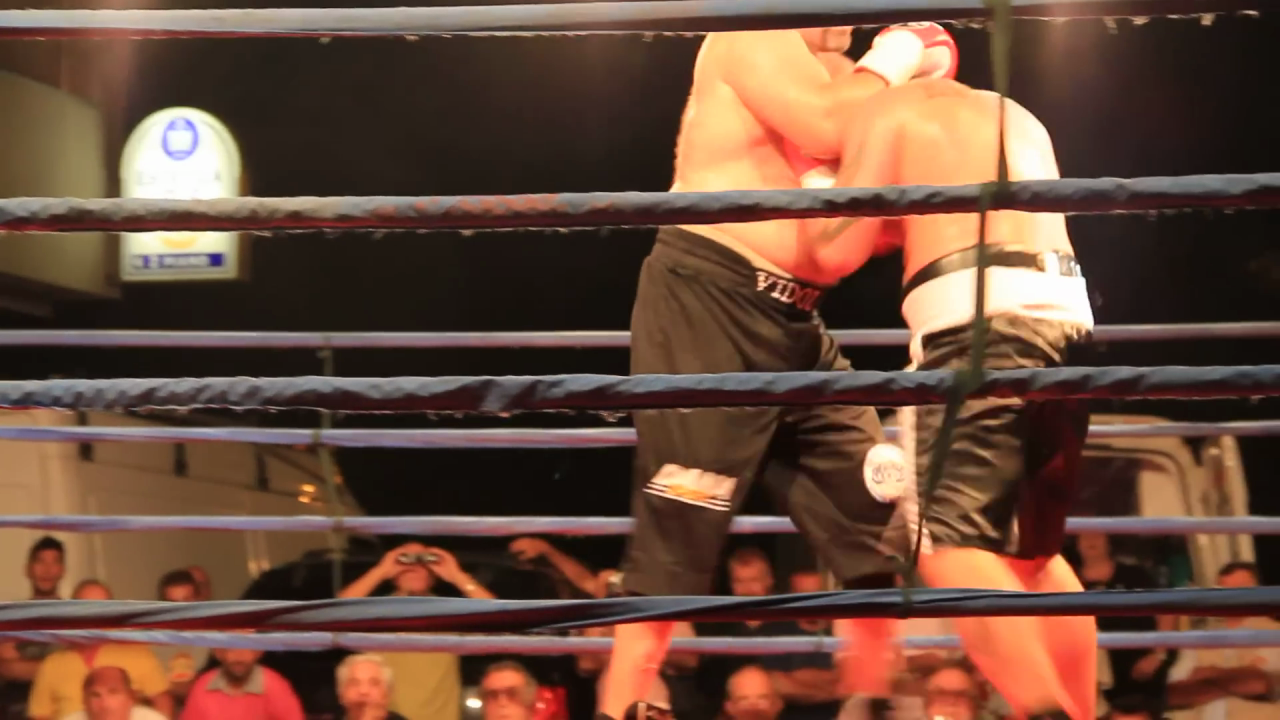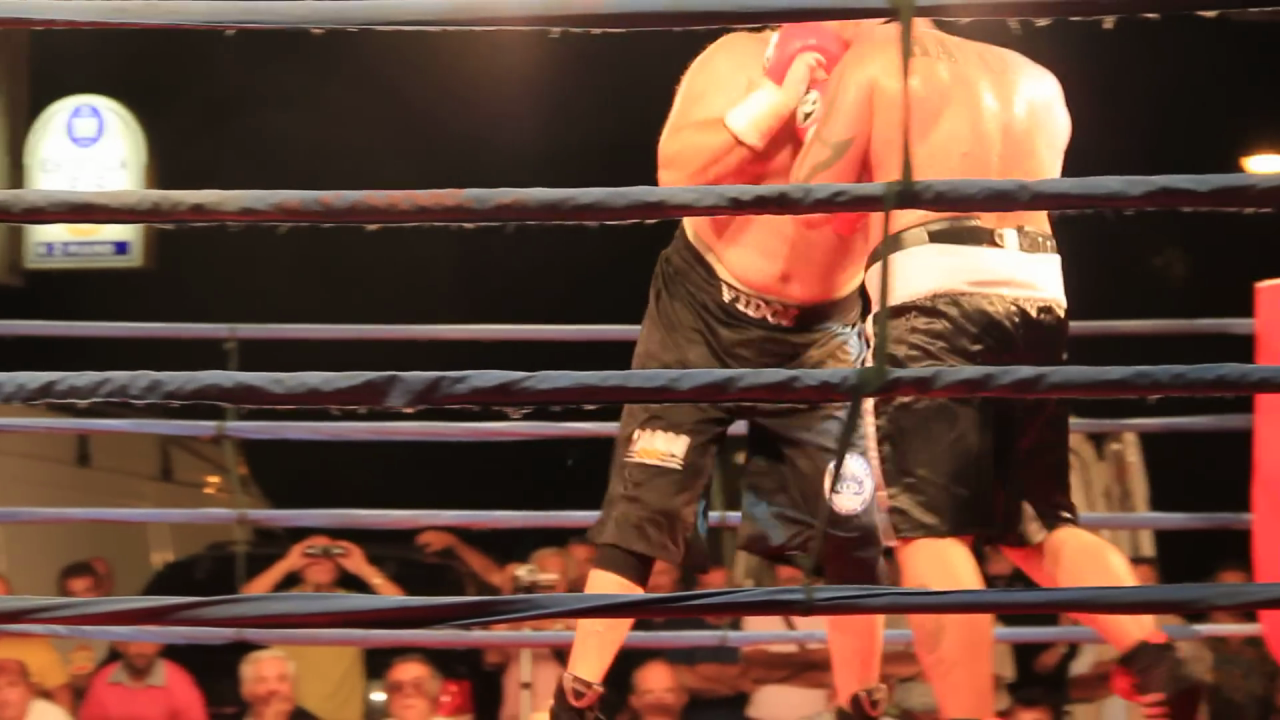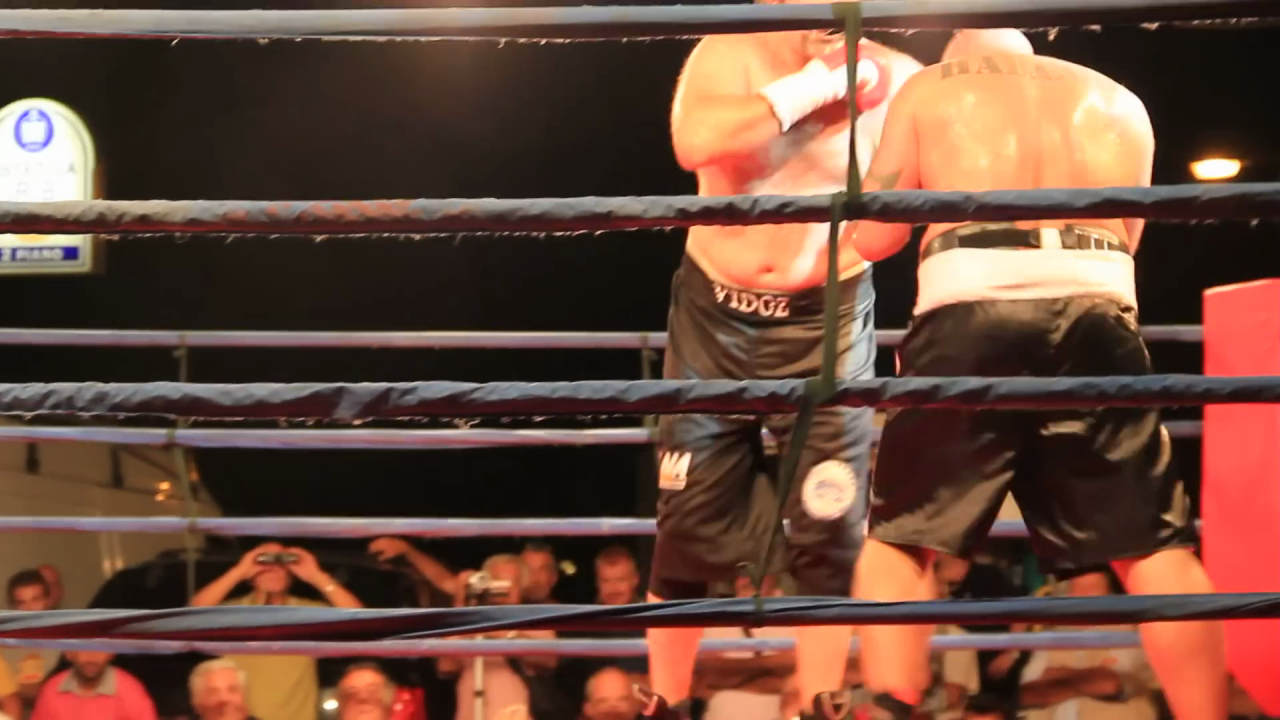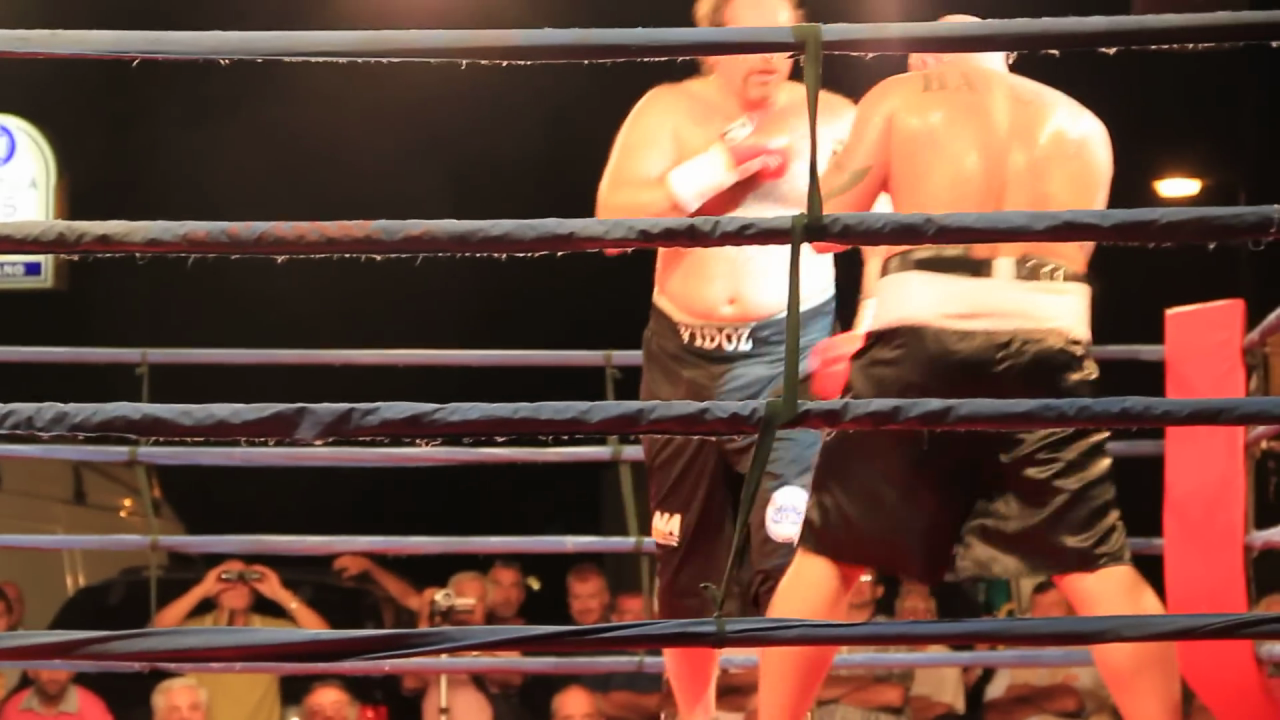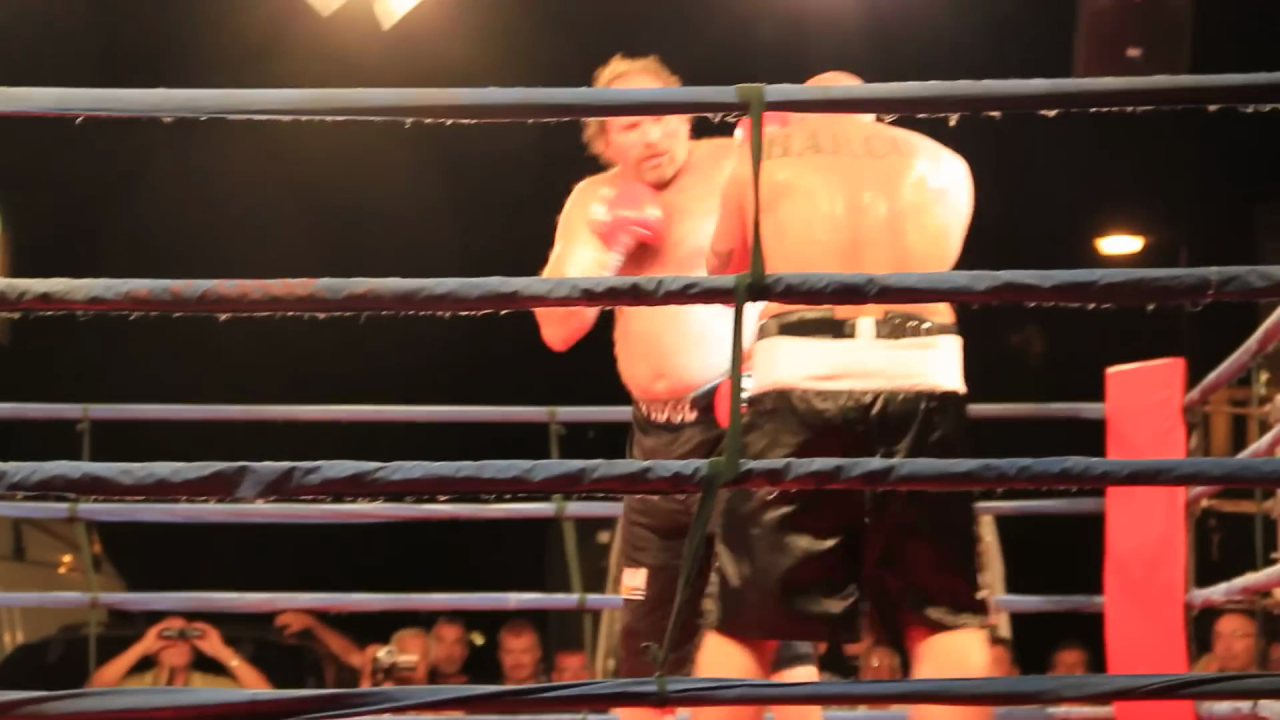
dt=0.3s
person 1, frame 1
left shoulder: (815, 69)
right shoulder: (751, 37)
right elbow: (830, 126)
right wrist: (894, 57)
left hip: (786, 319)
right hip: (708, 304)
left knee: (870, 507)
right knee: (679, 532)
person 1, frame 2
right shoulder: (736, 60)
right elbow: (677, 172)
right wrist: (779, 93)
left hip: (818, 331)
right hip: (703, 312)
left knee: (851, 521)
right knee: (649, 506)
person 1, frame 3
left shoulder: (894, 78)
right elbow: (697, 145)
right wrist: (814, 83)
left hip: (829, 322)
right hip: (714, 319)
left knee: (827, 525)
right knee: (689, 518)
person 1, frame 4
left shoulder: (832, 120)
right shoulder: (667, 110)
right elbow: (614, 219)
right wrist: (724, 160)
left hip: (794, 356)
right hip: (686, 358)
left knee: (786, 555)
right knee: (683, 566)
person 1, frame 5
left shoulder: (742, 169)
right shoulder: (594, 201)
right elbow: (557, 329)
right wrist: (604, 245)
right hip: (662, 431)
right knee: (646, 623)
person 2, frame 1
left shoulder: (887, 112)
right shoulder: (1010, 118)
left elbow: (835, 251)
left hip: (976, 329)
right hip: (1060, 324)
left knee: (956, 545)
right knee: (1033, 553)
person 2, frame 2
left shoulder: (872, 63)
right shoulder: (1037, 84)
left elbow: (815, 202)
left wrist: (830, 108)
left hip: (931, 302)
right hip: (1031, 303)
left knee: (929, 534)
right knee: (1041, 525)
right ankle: (1152, 658)
person 2, frame 3
left shoulder: (931, 91)
right shoulder: (1117, 102)
left elbow: (871, 237)
left hip: (971, 311)
right hip: (1093, 311)
left knee: (898, 536)
right knee: (1152, 546)
person 2, frame 4
left shoulder: (900, 101)
right shoulder: (1080, 126)
left elbow: (828, 219)
left hip: (921, 337)
right hip: (1044, 343)
left knee: (828, 553)
right knee: (1097, 564)
person 2, frame 5
left shoulder: (767, 161)
right shoulder: (944, 168)
left elbow: (721, 268)
left hip: (797, 394)
right hip: (919, 395)
left knee: (744, 626)
right knee: (946, 618)
